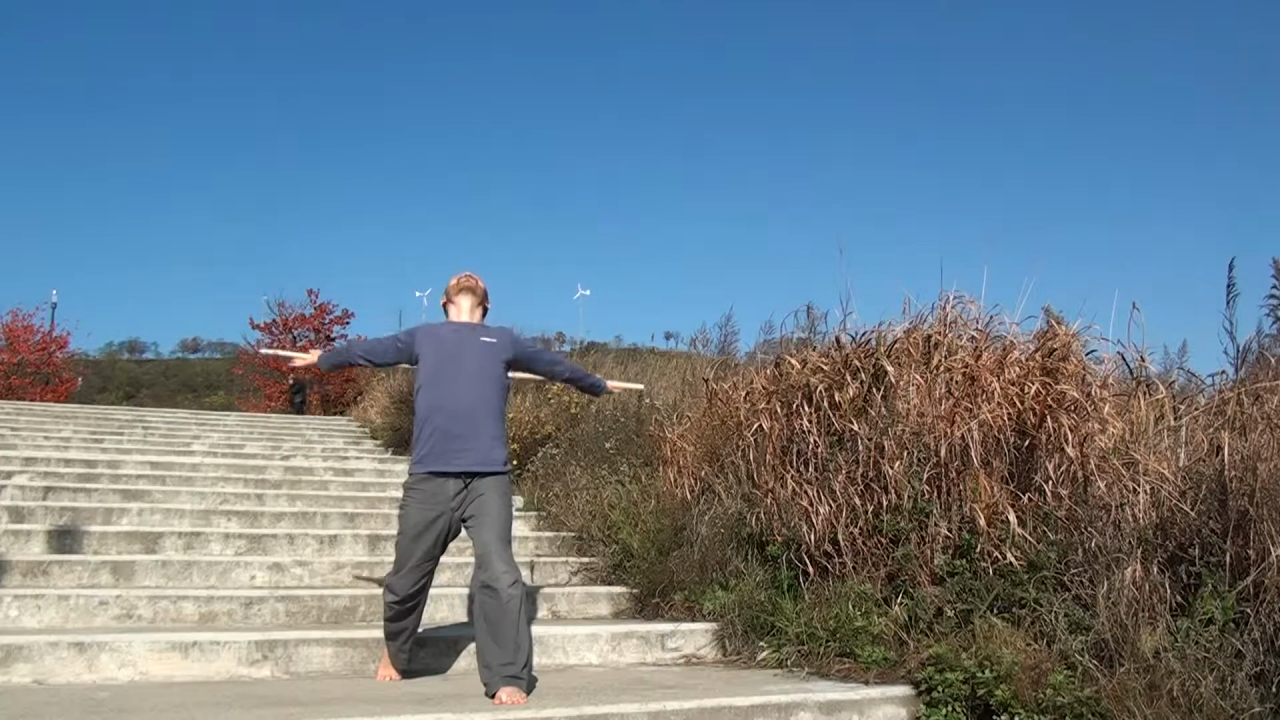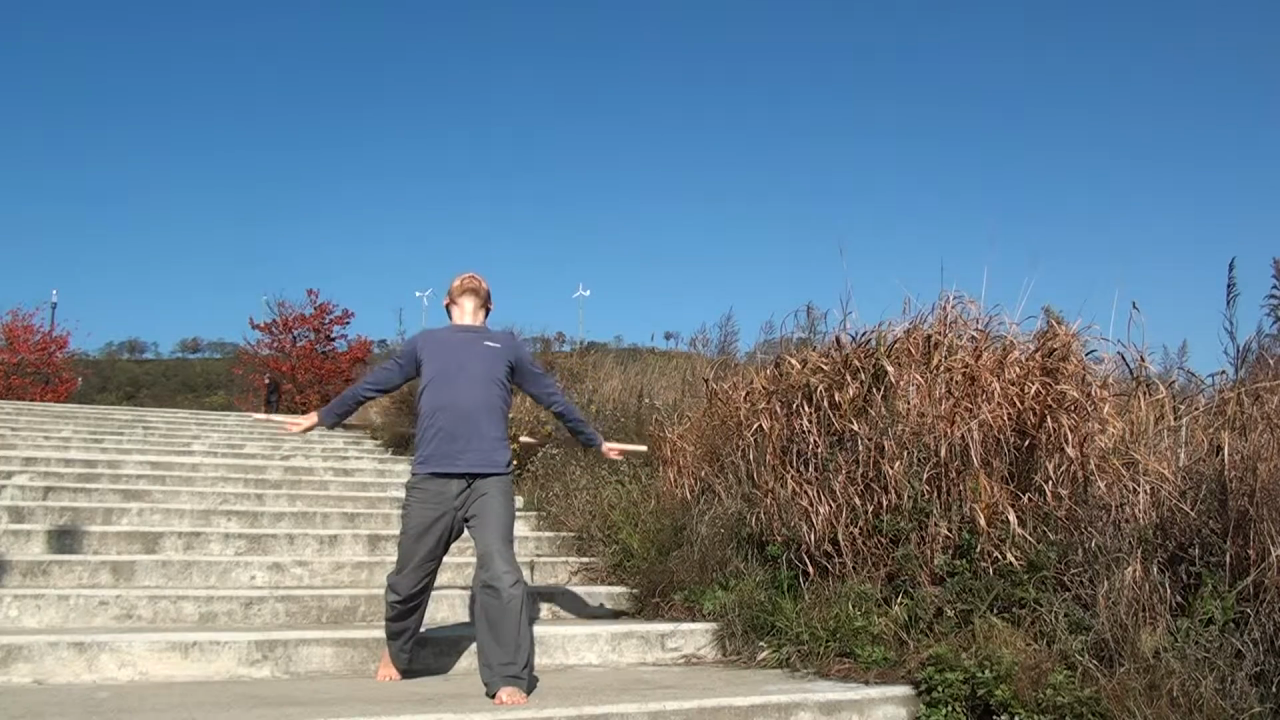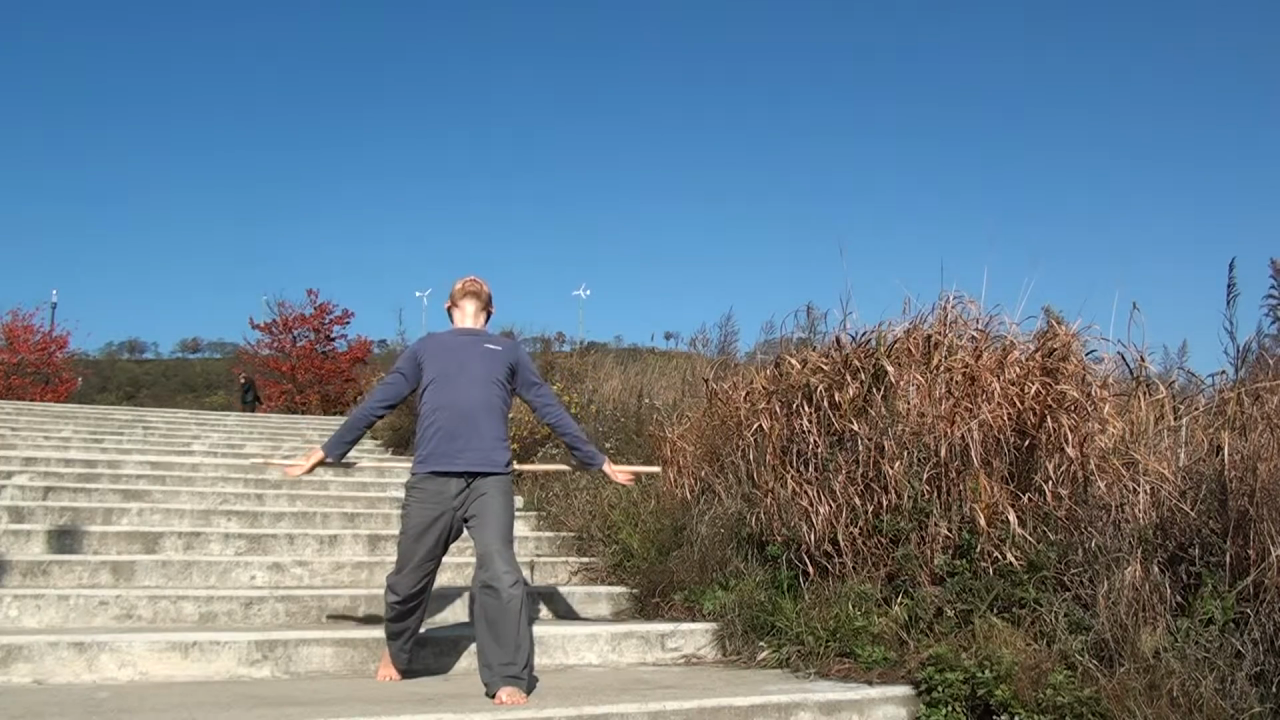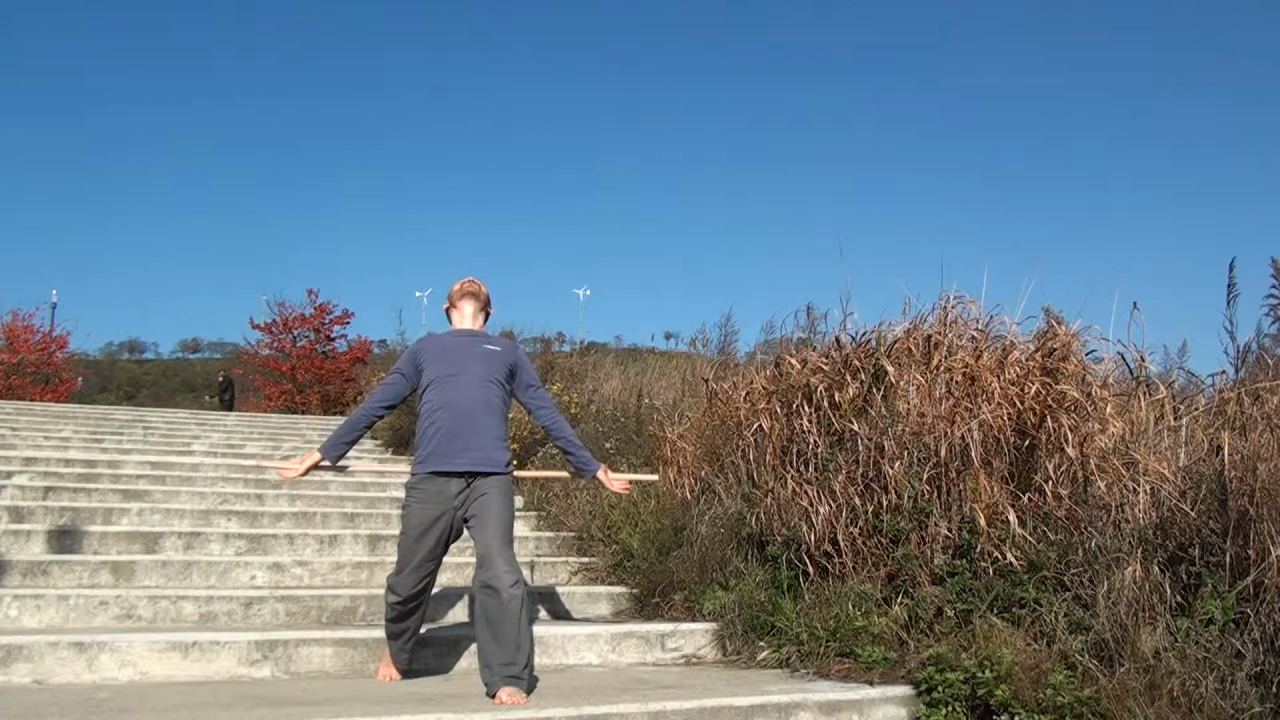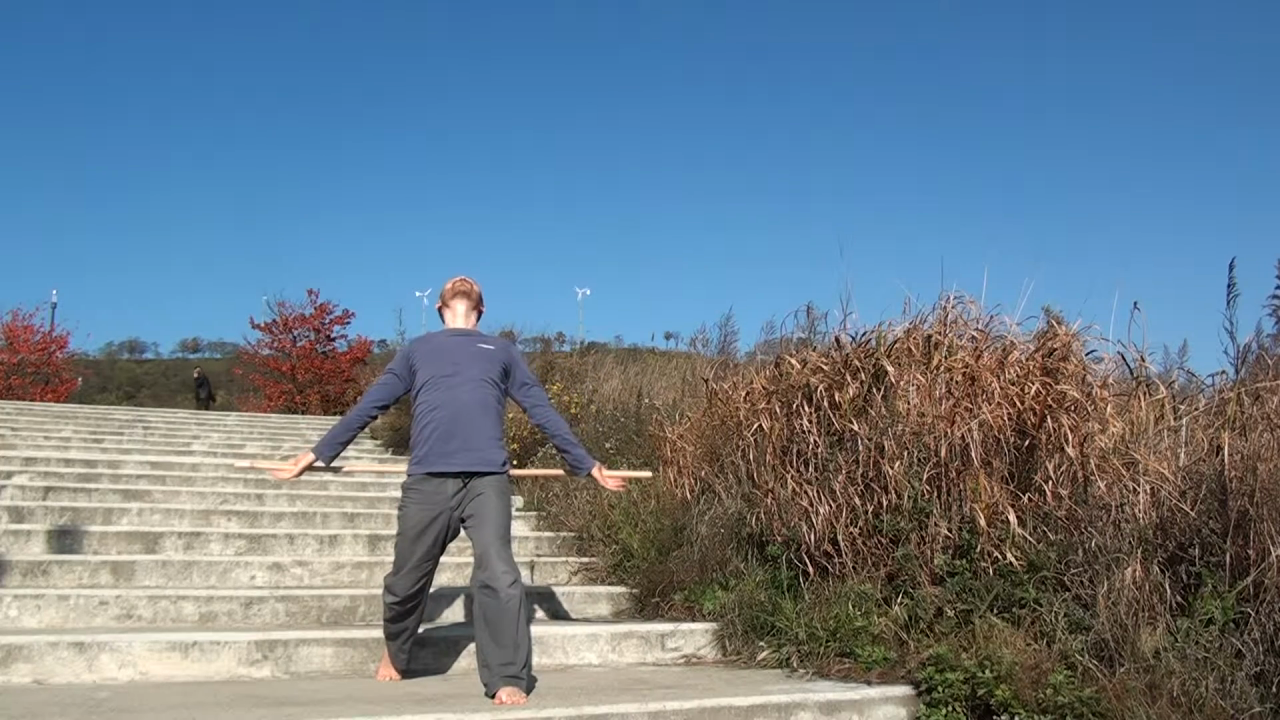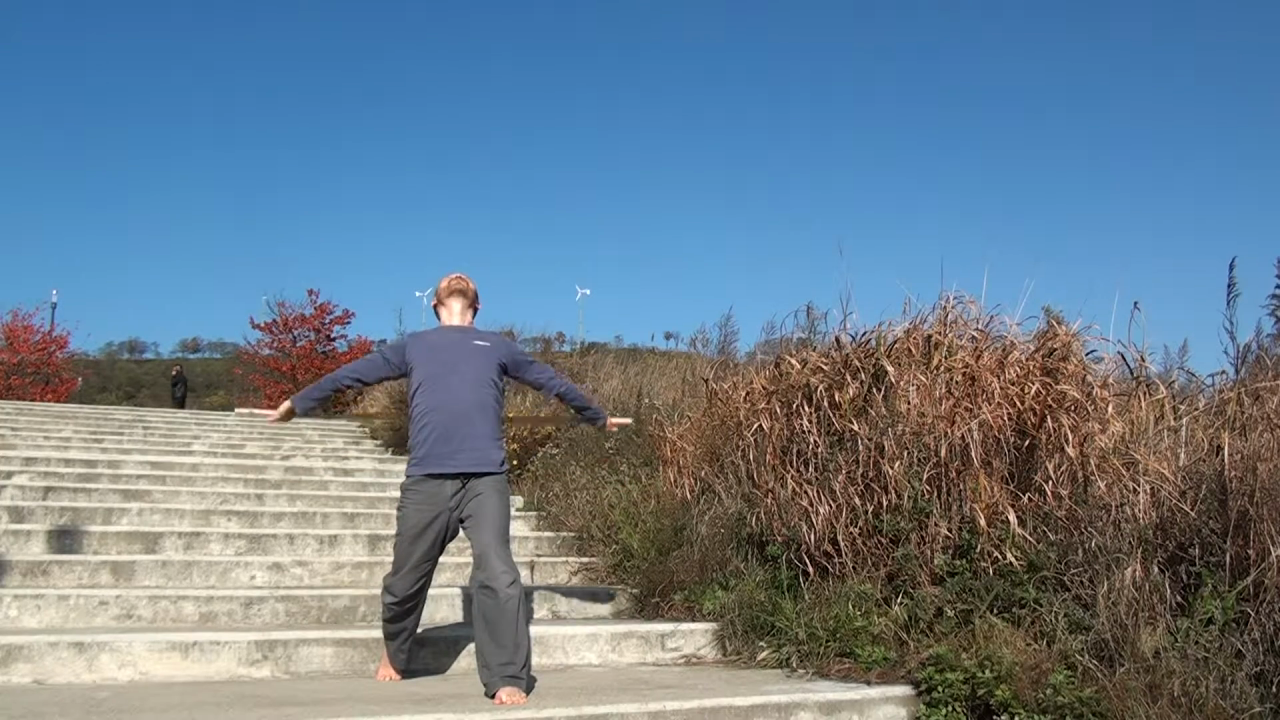
dt=0.4s
person 1, frame 1
left shoulder: (504, 340)
right shoulder: (423, 337)
left elbow: (559, 368)
right elbow: (367, 352)
left wrist: (599, 386)
right wrist: (322, 358)
left hip: (488, 477)
right hip: (428, 478)
left knee: (499, 576)
right knee: (407, 577)
left ankle: (509, 679)
right ankle: (395, 654)
person 1, frame 2
left shoulder: (508, 347)
right shoulder: (425, 343)
left elbow: (553, 398)
right elbow: (371, 385)
left wrist: (595, 441)
right wrist: (322, 418)
left hip: (491, 478)
right hip: (431, 479)
left knee: (500, 575)
right knee: (409, 577)
left ankle: (509, 679)
right ankle: (396, 653)
person 1, frame 3
left shoulder: (509, 351)
right shoulder: (425, 347)
left elbow: (552, 410)
right elbow: (376, 404)
left wrist: (598, 461)
right wrist: (327, 452)
left hip: (490, 478)
right hip: (430, 479)
left knee: (500, 574)
right knee: (409, 577)
left ankle: (510, 680)
right ankle: (396, 653)
person 1, frame 4
left shoulder: (508, 352)
right shoulder: (424, 348)
left elbow: (548, 413)
right elbow: (376, 404)
left wrist: (592, 467)
right wrist: (323, 453)
left hip: (491, 479)
right hip: (430, 478)
left knee: (500, 575)
right knee: (409, 577)
left ankle: (509, 679)
right ankle: (395, 653)
person 1, frame 5
left shoulder: (502, 351)
right shoulder: (418, 349)
left elbow: (542, 410)
right elbow: (369, 404)
left wrist: (586, 464)
right wrist: (317, 455)
left hip: (487, 478)
right hip: (427, 479)
left knee: (498, 575)
right knee: (407, 578)
left ankle: (509, 680)
right ankle: (395, 654)
person 1, frame 6
left shoulder: (496, 346)
right shoulder: (412, 346)
left elbow: (553, 380)
right elbow: (355, 371)
left wrist: (597, 415)
right wrist: (298, 402)
left hip: (487, 478)
right hip: (426, 480)
left knee: (497, 575)
right knee: (406, 578)
left ankle: (509, 679)
right ankle: (394, 655)
